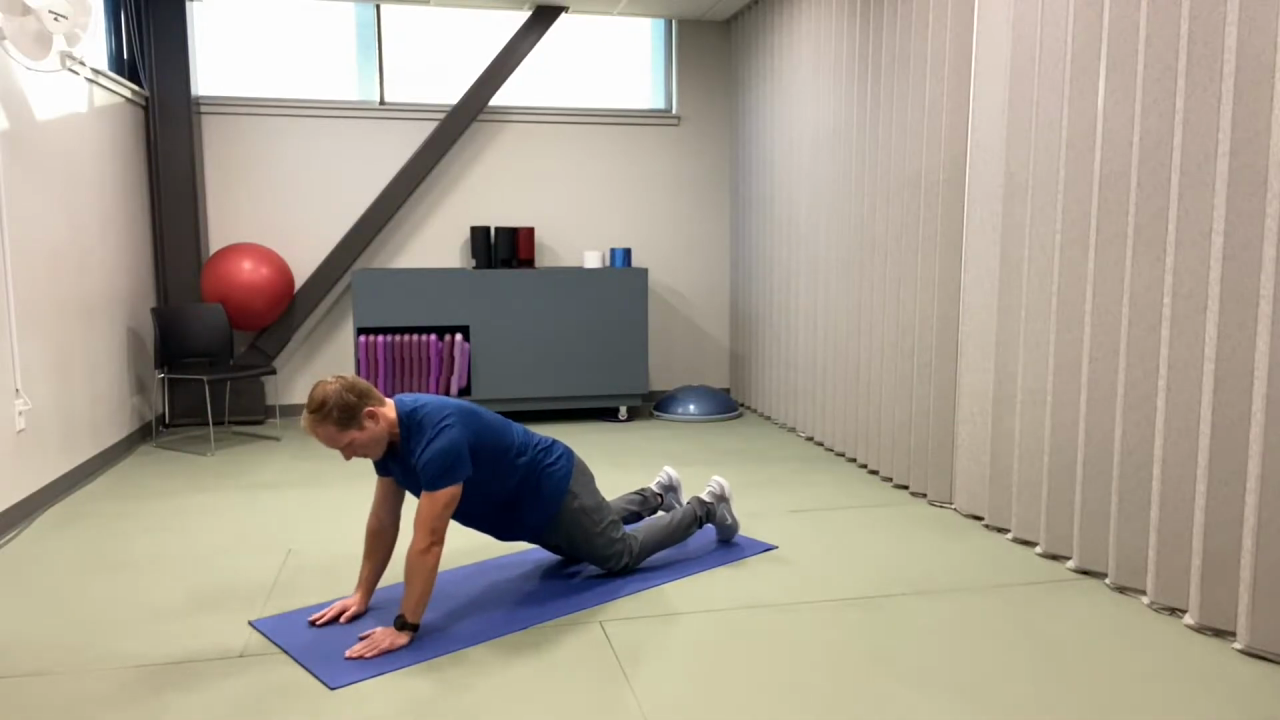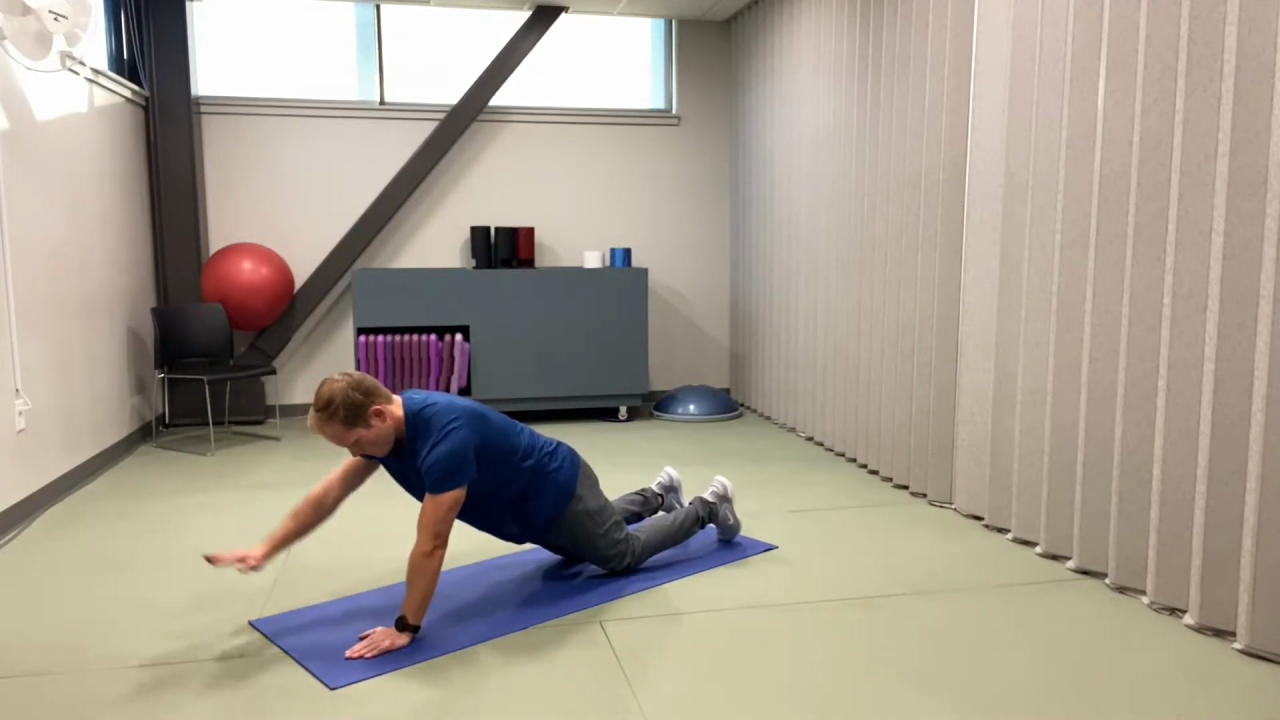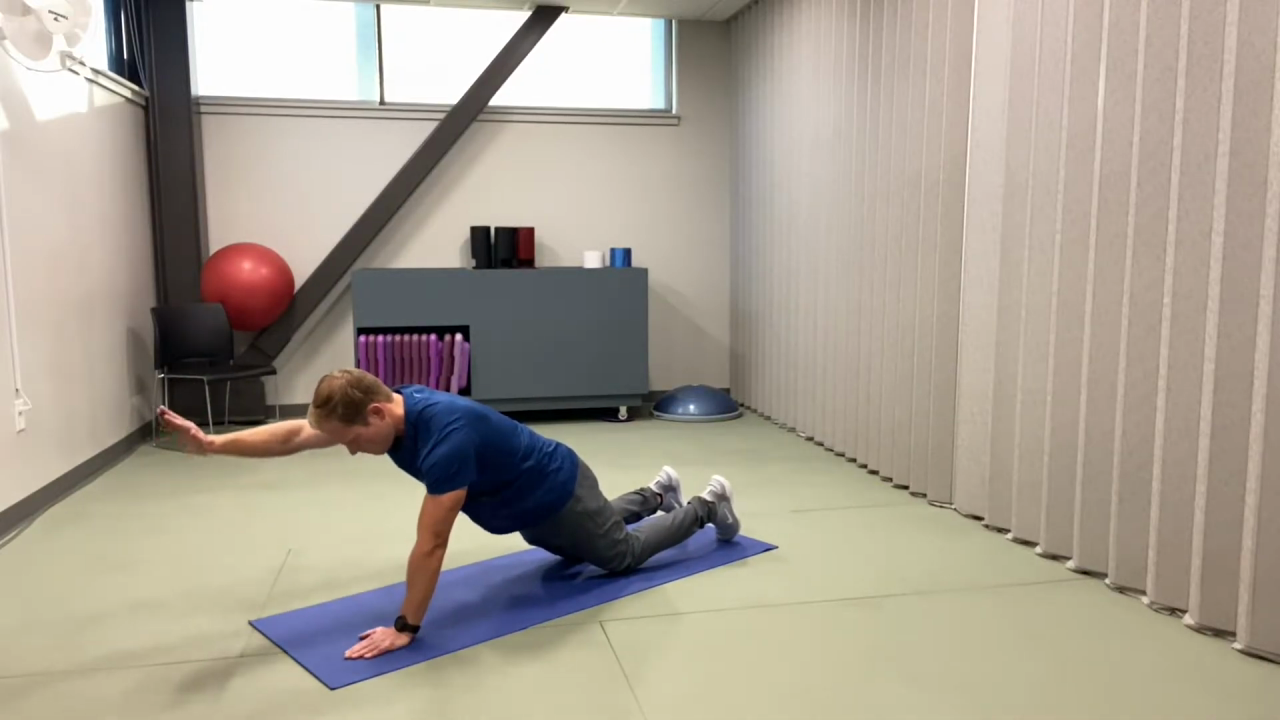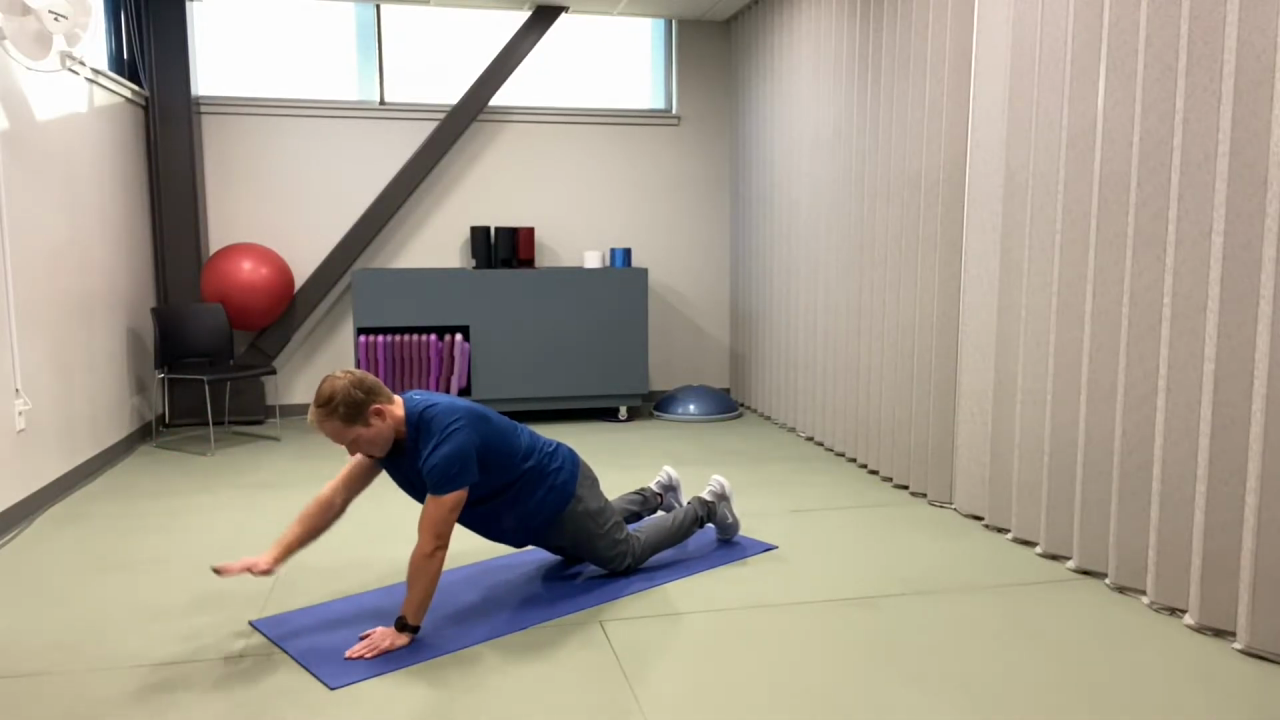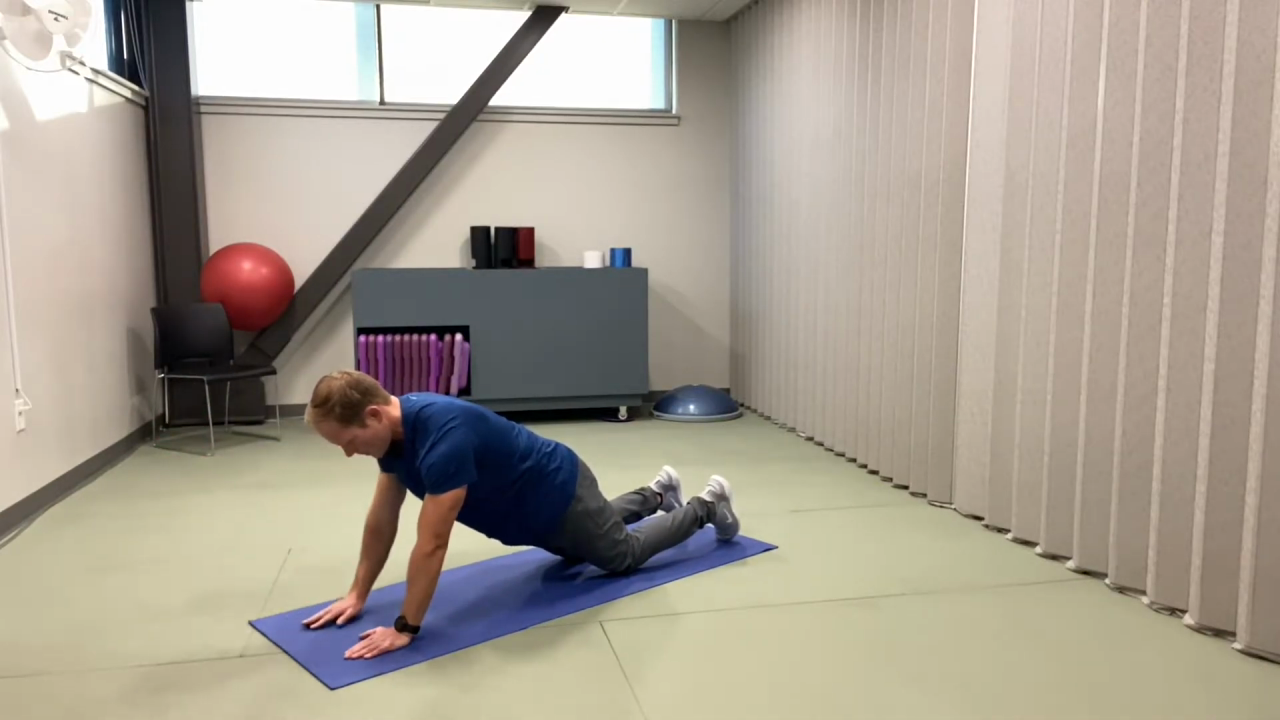
dt=0.4s
person 1, frame 1
left shoulder: (438, 436)
right shoulder: (386, 430)
left elbow: (427, 542)
right elbow: (383, 521)
left wrist: (404, 627)
right wrist: (362, 594)
left hip: (553, 486)
right hip: (527, 502)
left knee: (620, 555)
right knee: (576, 550)
left ankle: (706, 506)
right ankle: (657, 494)
person 1, frame 2
left shoulder: (445, 437)
right shoulder: (384, 421)
left elbow: (430, 545)
right elbow: (328, 494)
left wrist: (406, 628)
right wrist: (266, 549)
left hip: (557, 491)
right hip: (532, 508)
left knee: (623, 554)
right knee: (576, 551)
left ankle: (708, 507)
right ankle: (656, 494)
person 1, frame 3
left shoulder: (445, 436)
right shoulder: (387, 407)
left elbow: (430, 544)
right elbow: (297, 434)
left wrist: (405, 628)
right wrist: (213, 442)
left hip: (557, 491)
right hip: (532, 500)
left knee: (621, 554)
right knee: (575, 552)
left ankle: (705, 507)
right ankle: (656, 494)
person 1, frame 4
left shoulder: (446, 437)
right shoulder: (384, 424)
left elbow: (433, 547)
right elbow: (335, 498)
left wrist: (405, 628)
right wrist: (273, 558)
left hip: (561, 490)
right hip: (530, 504)
left knee: (622, 555)
right knee: (574, 551)
left ankle: (707, 505)
right ankle: (657, 493)
person 1, frame 5
left shoulder: (443, 436)
right shoulder: (393, 429)
left elbow: (431, 545)
right elbow: (381, 520)
left wrist: (406, 628)
right wrist: (358, 594)
left hip: (558, 492)
right hip: (531, 505)
left knee: (624, 556)
right knee: (574, 553)
left ankle: (707, 507)
right ankle: (657, 494)
